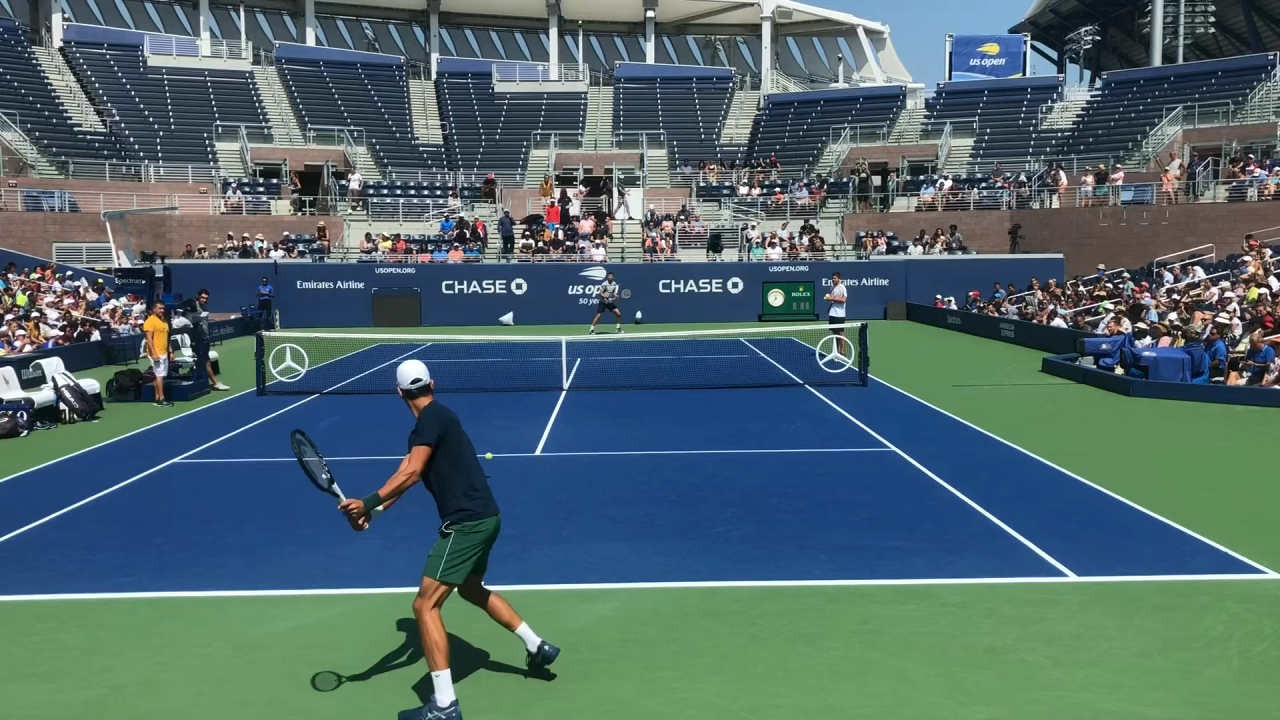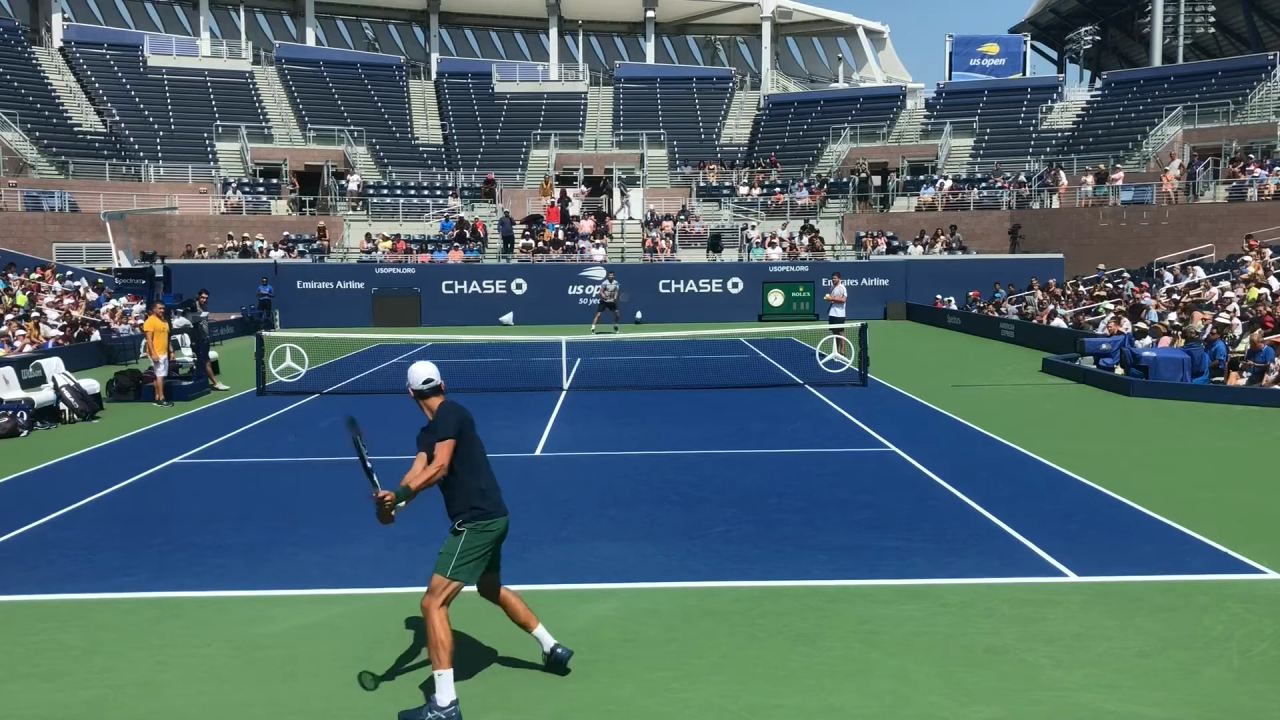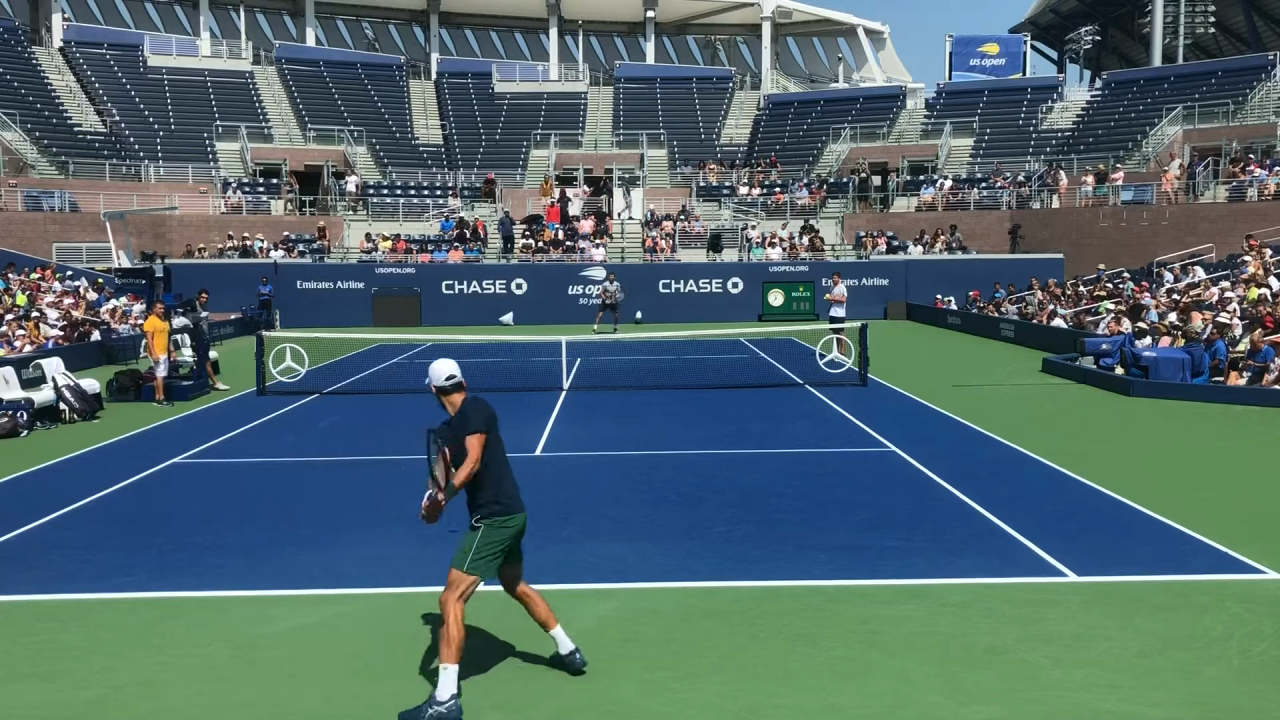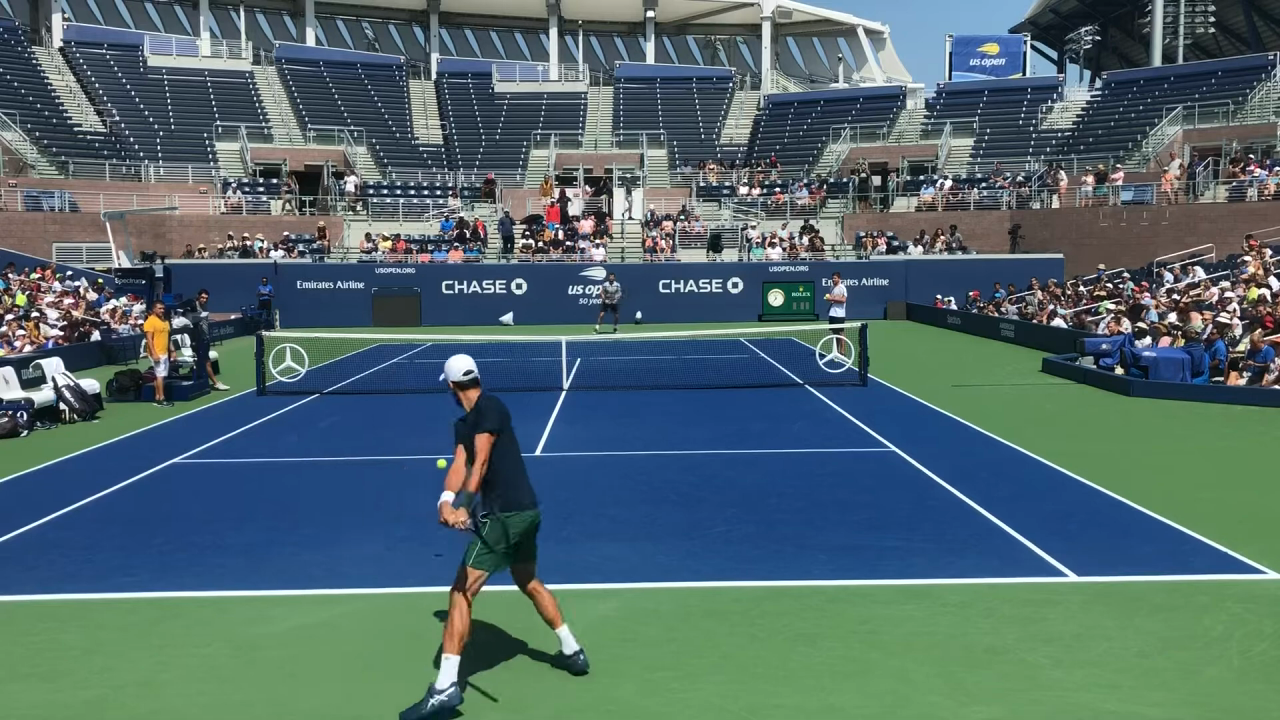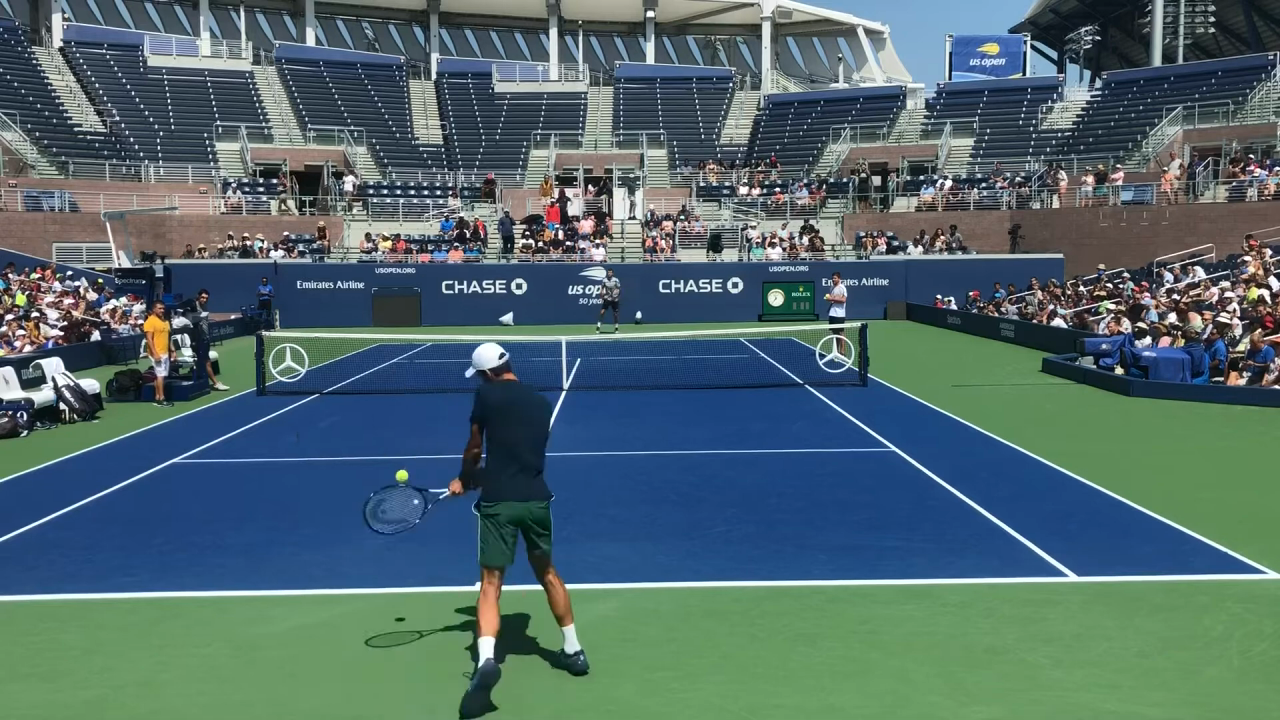
dt=0.1s
person 1, frame 1
left shoulder: (433, 417)
right shoulder: (427, 424)
left elbow: (411, 473)
right elbow: (404, 478)
left wrist: (368, 502)
right wrist: (368, 509)
left hip: (466, 524)
right hip: (482, 518)
left knee: (425, 605)
right knee: (473, 591)
right ankle: (537, 646)
person 1, frame 2
left shoulder: (452, 414)
right shoulder: (427, 433)
left elbow: (439, 468)
right elbow: (417, 473)
left wrist: (398, 496)
right wrist: (393, 500)
left hip: (477, 523)
right hip: (490, 518)
left knee: (433, 604)
right knee: (492, 589)
right ankle: (554, 649)
person 1, frame 3
left shoulder: (478, 412)
right shoulder: (446, 429)
left elbow: (473, 463)
left wrist: (443, 496)
right wrist: (432, 499)
left hip: (493, 519)
right hip: (513, 516)
left knee: (451, 600)
right knee: (515, 586)
right ankle: (569, 652)
person 1, frame 4
left shoulder: (489, 407)
right shoulder: (465, 423)
left elbow: (481, 462)
right elbow: (459, 467)
left wrist: (464, 504)
right wrist: (447, 501)
left hip: (503, 514)
right hip: (525, 510)
left knee: (461, 594)
right knee: (529, 582)
left ankle: (445, 690)
right ankle: (572, 652)
person 1, frame 5
left shoulder: (485, 395)
right shoulder: (538, 399)
left elbow: (473, 452)
left wrist: (465, 479)
right wrist: (471, 480)
left hip: (499, 504)
right hip: (536, 500)
left knee: (489, 588)
right knee: (548, 575)
left ankle: (486, 661)
right ankle: (573, 651)
